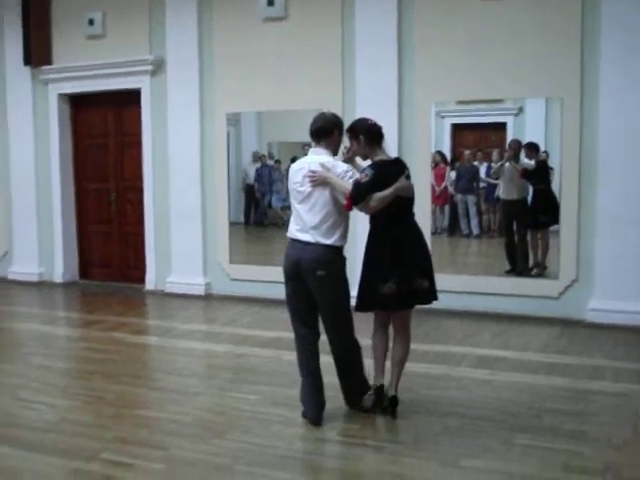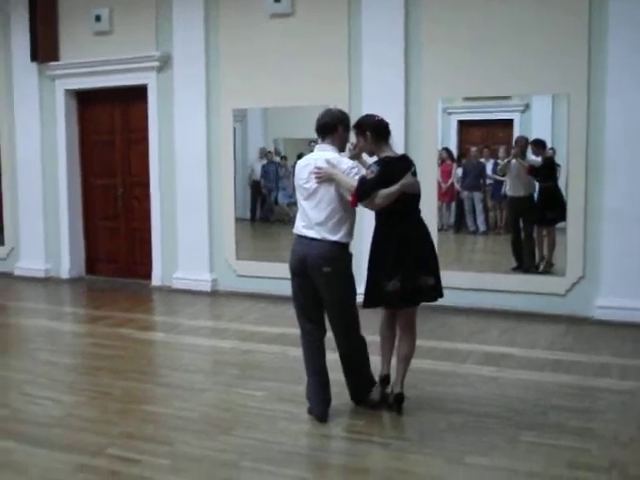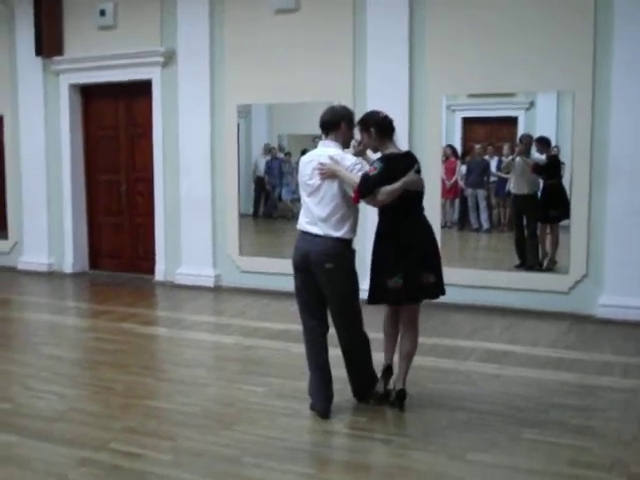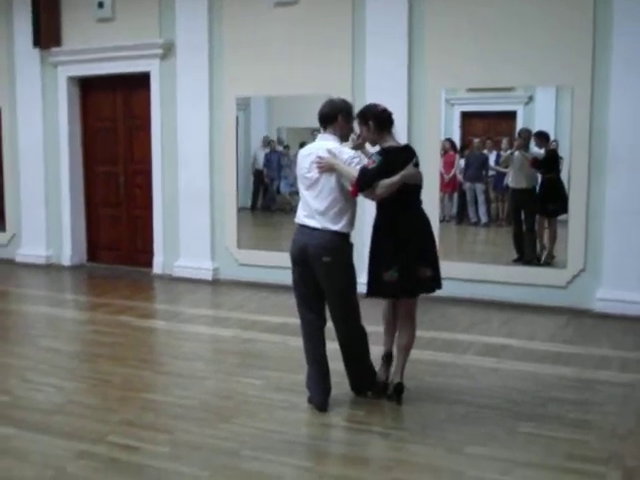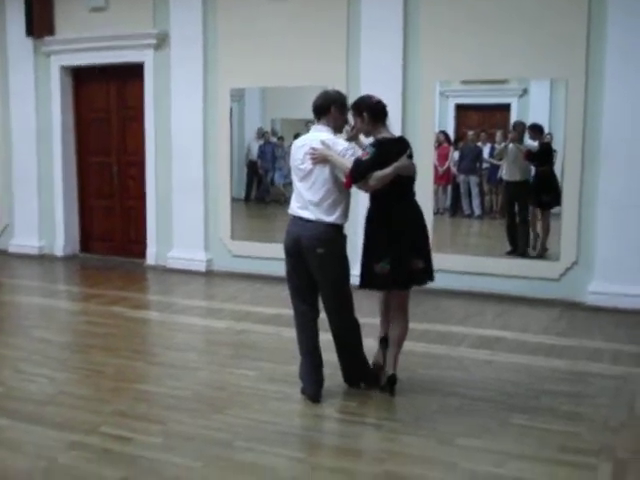
dt=0.1s
person 1, frame 1
left shoulder: (295, 168)
right shoulder: (338, 170)
right elbow: (368, 204)
right wrist: (396, 188)
left hip: (294, 252)
right hip: (323, 257)
left knee: (304, 333)
right knee: (340, 332)
left ankle: (312, 406)
right ankle: (357, 395)
person 1, frame 2
left shoulder: (302, 165)
right shoulder: (344, 166)
right elbow: (374, 200)
right wrist: (402, 185)
left hip: (300, 248)
right hip: (329, 253)
left knee: (310, 330)
right knee: (346, 329)
left ankle: (318, 403)
right ankle: (364, 392)
person 1, frame 3
left shoulder: (306, 161)
right shoulder: (348, 162)
right elbow: (377, 197)
right wrist: (406, 182)
left hip: (304, 244)
right hip: (332, 249)
left knee: (313, 325)
right knee: (348, 325)
left ankle: (320, 399)
right ankle: (365, 388)
person 1, frame 4
left shoulder: (304, 154)
right shoulder: (346, 156)
right elbow: (375, 191)
right wrist: (404, 175)
left hip: (301, 238)
right hip: (330, 243)
left knee: (311, 319)
right knee: (346, 318)
left ankle: (318, 392)
right ankle: (364, 381)
person 1, frame 5
left shoulder: (298, 145)
right shoulder: (339, 147)
right elbow: (368, 183)
right wrist: (397, 167)
left hip: (295, 229)
right hip: (323, 234)
left knee: (304, 310)
right knee: (339, 310)
left ankle: (311, 383)
right ankle: (357, 373)
person 2, frame 1
left shoulder: (376, 170)
right shoulder: (398, 165)
left elbow: (356, 196)
left wrist: (330, 177)
right wrist: (353, 167)
left hip: (386, 249)
right hip: (408, 247)
left knee: (381, 319)
right knee: (401, 323)
left ankle: (378, 384)
right ankle: (391, 391)
person 2, frame 2
left shoulder: (382, 167)
right shoulder: (405, 162)
left elbow: (361, 193)
left wrist: (335, 174)
left hip: (392, 246)
right hip: (414, 244)
left knee: (390, 314)
right knee: (406, 320)
left ankle: (385, 375)
right ankle: (398, 388)
person 2, frame 3
left shoulder: (386, 163)
right shoulder: (409, 159)
left elbow: (364, 189)
left wrist: (338, 170)
left hip: (395, 242)
right hip: (417, 240)
left knee: (394, 308)
right knee: (409, 317)
left ankle: (387, 368)
right ankle: (398, 384)
person 2, frame 4
left shoulder: (385, 157)
right shoulder: (407, 152)
left elbow: (362, 182)
left wrist: (336, 164)
left hip: (393, 236)
right hip: (414, 234)
left knee: (393, 301)
right knee: (406, 311)
left ankle: (388, 355)
right ankle: (397, 378)
person 2, frame 5
left shoulder: (379, 148)
right shoulder: (401, 144)
left elbow: (356, 174)
left wrist: (330, 155)
left hip: (386, 227)
right hip: (407, 225)
right knee: (399, 302)
left ankle: (384, 342)
right ankle: (389, 370)
person 3, frame 1
left shoulder: (526, 165)
right shoulder: (503, 166)
right elbow: (493, 174)
left wrist: (512, 162)
right wrist: (504, 161)
left hip: (520, 203)
right hip: (506, 203)
left knee: (521, 236)
right knee: (508, 236)
left ankle: (523, 267)
right ankle: (513, 265)
person 3, frame 2
right shoulder: (509, 163)
right elbow: (499, 171)
left wrist: (519, 159)
right wrist: (511, 158)
left hip: (527, 200)
right hip: (512, 200)
left knee: (528, 233)
right knee: (515, 233)
left ankle: (529, 264)
right ankle: (519, 262)
person 3, frame 3
right shoulder: (514, 160)
left wrist: (524, 157)
right wrist: (515, 155)
left hip: (531, 197)
right hip: (516, 197)
left knee: (531, 231)
right knee: (518, 231)
left ankle: (532, 262)
right ankle: (523, 260)
person 3, frame 4
right shoulder: (512, 155)
right elbow: (502, 163)
left wrist: (523, 152)
right wrist: (514, 150)
left hip: (529, 192)
right hip: (515, 191)
left knee: (529, 225)
right knee: (516, 225)
left ankle: (530, 256)
right ankle: (520, 254)
person 3, frame 5
right shoulder: (507, 147)
right elbow: (497, 156)
left wrist: (517, 144)
right wrist: (508, 142)
left hip: (523, 184)
right hip: (509, 184)
left knee: (523, 218)
right knee: (510, 217)
left ankle: (523, 248)
right ankle: (514, 246)
person 4, frame 1
left shoulder: (541, 164)
right shoulder: (539, 164)
left elbow: (526, 175)
right elbow: (530, 178)
left hip: (544, 200)
right hip: (538, 199)
left knee: (543, 234)
right knee: (533, 233)
left ankle: (542, 265)
right ankle: (536, 262)
person 4, frame 2
left shoulder: (548, 161)
right shoulder: (545, 160)
left elbow: (533, 171)
right elbow: (538, 175)
left hip: (551, 197)
right hip: (544, 196)
left knee: (550, 231)
right knee: (539, 229)
left ankle: (548, 261)
right ankle: (541, 257)
person 4, frame 3
left shoulder: (553, 159)
right shoulder: (550, 158)
left elbow: (537, 169)
right elbow: (541, 172)
left hip: (555, 195)
right hip: (548, 194)
left knee: (553, 229)
right knee: (542, 226)
left ankle: (551, 259)
right ankle: (544, 254)
person 4, frame 4
left shoulder: (551, 153)
right shoulder: (548, 153)
left elbow: (536, 164)
right elbow: (540, 167)
left hip: (553, 189)
right hip: (546, 188)
left knee: (551, 223)
right knee: (540, 220)
left ankle: (549, 254)
right ankle: (542, 247)
person 4, frame 5
left shoulder: (545, 146)
right shoulder: (542, 145)
left elbow: (530, 156)
right elbow: (534, 159)
left hip: (546, 182)
right hip: (539, 181)
left knee: (545, 216)
left ankle: (542, 246)
